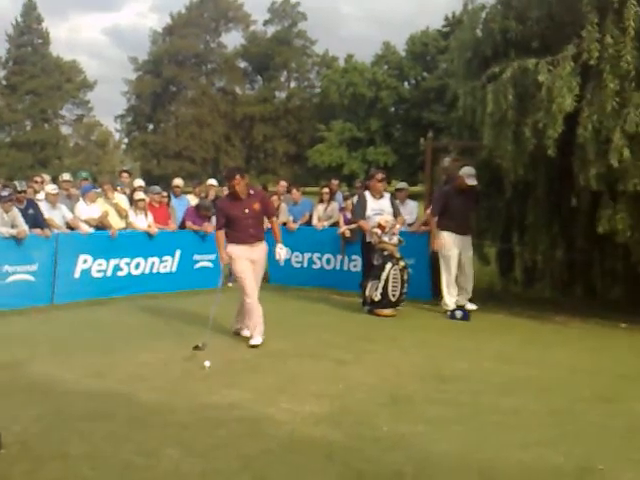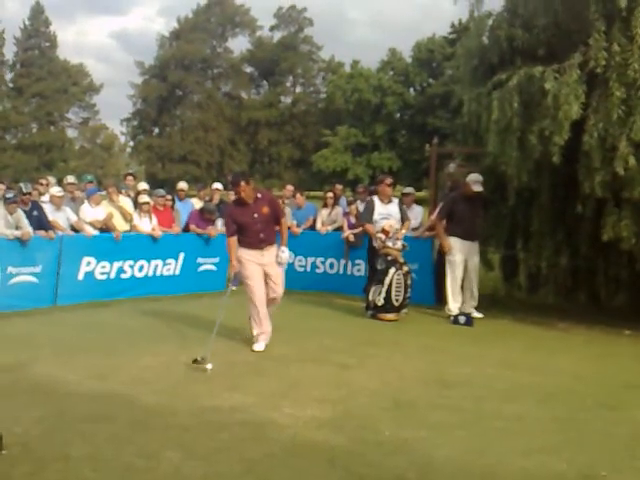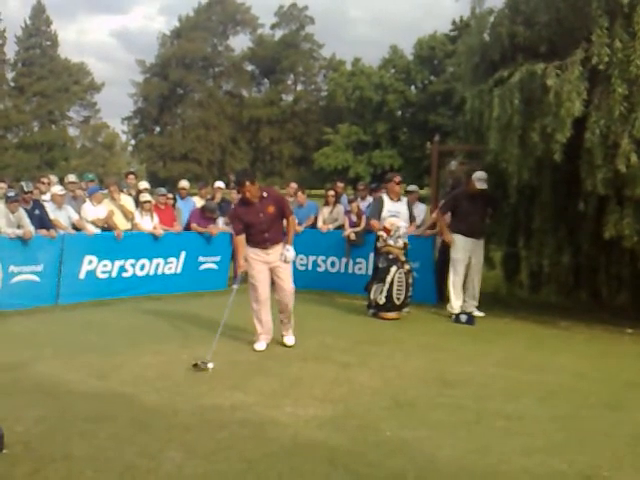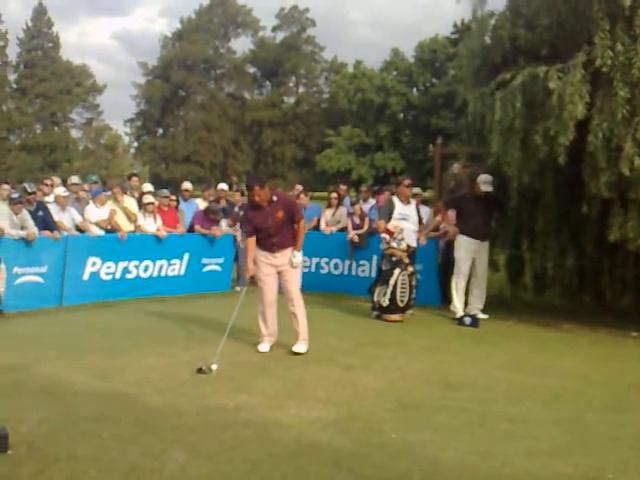
dt=0.2s
person 1, frame 1
left shoulder: (259, 196)
right shoulder: (223, 204)
left elbow: (272, 218)
right elbow: (219, 230)
left wrist: (279, 243)
right wrist: (221, 252)
left hip: (259, 247)
right hip: (237, 250)
left knee: (252, 291)
right knee: (250, 290)
left ankle: (241, 325)
right ankle: (256, 332)
person 1, frame 2
left shoulder: (268, 198)
right shoulder: (232, 210)
left elbow: (282, 221)
right elbow: (231, 236)
left wrist: (284, 246)
right wrist: (233, 260)
left hip: (271, 251)
right hip: (248, 254)
left knee: (276, 292)
right knee: (257, 296)
left ankle: (257, 320)
right ankle: (262, 336)
person 1, frame 3
left shoulder: (275, 197)
right shoulder: (238, 209)
left elbow: (290, 219)
right elbow: (239, 235)
left wrist: (289, 245)
right wrist: (240, 259)
left hip: (278, 249)
right hip: (255, 253)
left knee: (286, 290)
right knee: (260, 295)
left ankle: (287, 329)
right ankle: (263, 335)
person 1, frame 4
left shoulder: (286, 201)
right shoulder: (249, 211)
left elbow: (300, 224)
right elbow: (250, 237)
left wrist: (298, 250)
right wrist: (249, 262)
left hip: (288, 253)
right hip: (264, 255)
left knee: (293, 295)
right knee: (267, 297)
left ankle: (301, 339)
right ankle: (267, 337)
person 2, frame 1
left shoulder: (472, 192)
right shoulder: (445, 192)
right elbow: (433, 215)
left wrist: (470, 220)
right wrist: (435, 237)
left hip: (466, 235)
right hip: (448, 235)
left knee: (467, 270)
right knee: (449, 271)
left ankle: (463, 299)
right ankle: (450, 305)
person 2, frame 2
left shoulder: (480, 199)
right shoulder: (453, 198)
left elbow: (484, 214)
right elbow: (439, 220)
left wrist: (479, 227)
right wrist: (443, 240)
left hip: (473, 242)
right hip: (456, 241)
left knee: (472, 277)
right knee: (454, 276)
left ankle: (469, 307)
right ankle: (453, 310)
person 2, frame 3
left shoulder: (486, 197)
right shoulder: (457, 195)
left elbow: (494, 210)
right elbow: (440, 213)
left wrist: (486, 220)
right wrist: (446, 232)
left hip: (478, 240)
right hip: (460, 238)
left knee: (475, 275)
right knee: (457, 274)
left ankle: (470, 306)
right ankle: (455, 309)
person 2, frame 4
left shoulder: (492, 200)
right shoulder: (463, 197)
left elbow: (502, 213)
right elbow: (441, 205)
left wrist: (492, 222)
left hip: (483, 242)
right hip: (465, 239)
left knee: (480, 276)
right knee: (461, 273)
left ankle: (474, 308)
right ankle: (458, 309)
person 3, frame 1
left shoulder: (389, 197)
right shoulder: (363, 197)
left elbow: (399, 216)
right elbow: (359, 220)
left wrist: (397, 226)
right wrist: (371, 230)
right hip: (370, 241)
right knee: (370, 272)
right ankle: (368, 301)
person 3, frame 2
left shoulder: (397, 203)
right shoulder: (372, 202)
left elbow: (407, 221)
right elbow: (366, 224)
left wrist: (402, 231)
right wrist: (377, 234)
right hip: (377, 245)
right knee: (375, 276)
person 3, frame 3
left shoulder: (405, 201)
right shoulder: (381, 199)
left elbow: (413, 221)
right elbow: (372, 220)
left wrist: (411, 228)
right wrist: (381, 230)
left hip: (401, 244)
right hip: (384, 243)
left knee: (401, 275)
right knee: (380, 274)
left ankle: (399, 304)
right ankle: (374, 304)
person 3, frame 4
left shoulder: (414, 204)
right shoulder: (391, 202)
left elbow: (420, 224)
right elbow: (381, 221)
left wrist: (422, 234)
right wrist: (385, 234)
left hip: (410, 247)
right hip: (392, 246)
left knee: (407, 278)
right knee: (386, 276)
left ankle: (404, 306)
right ankle: (379, 305)
